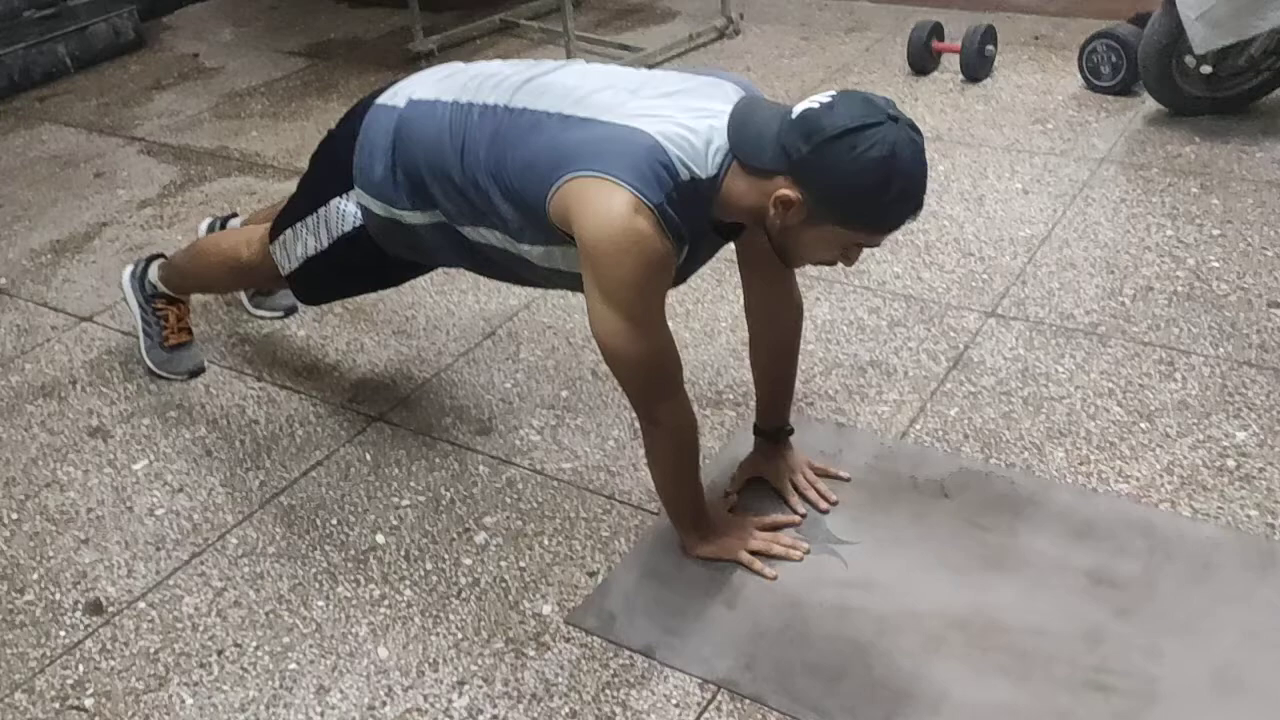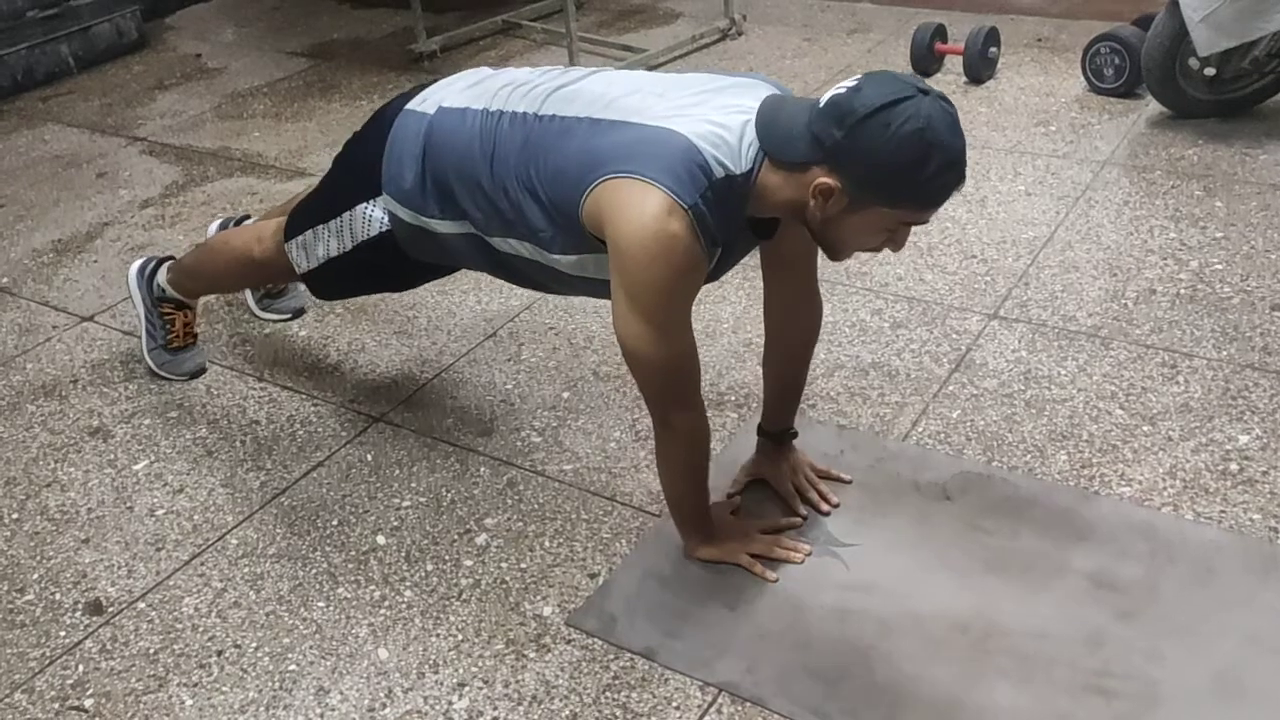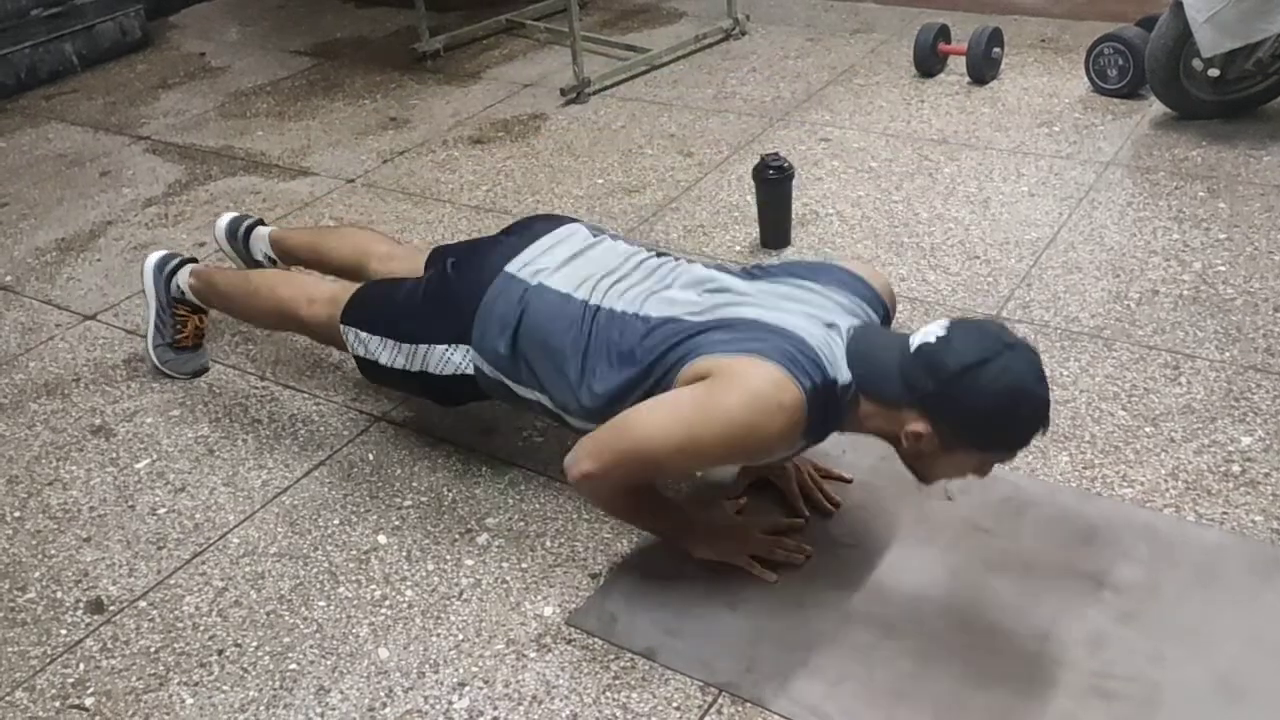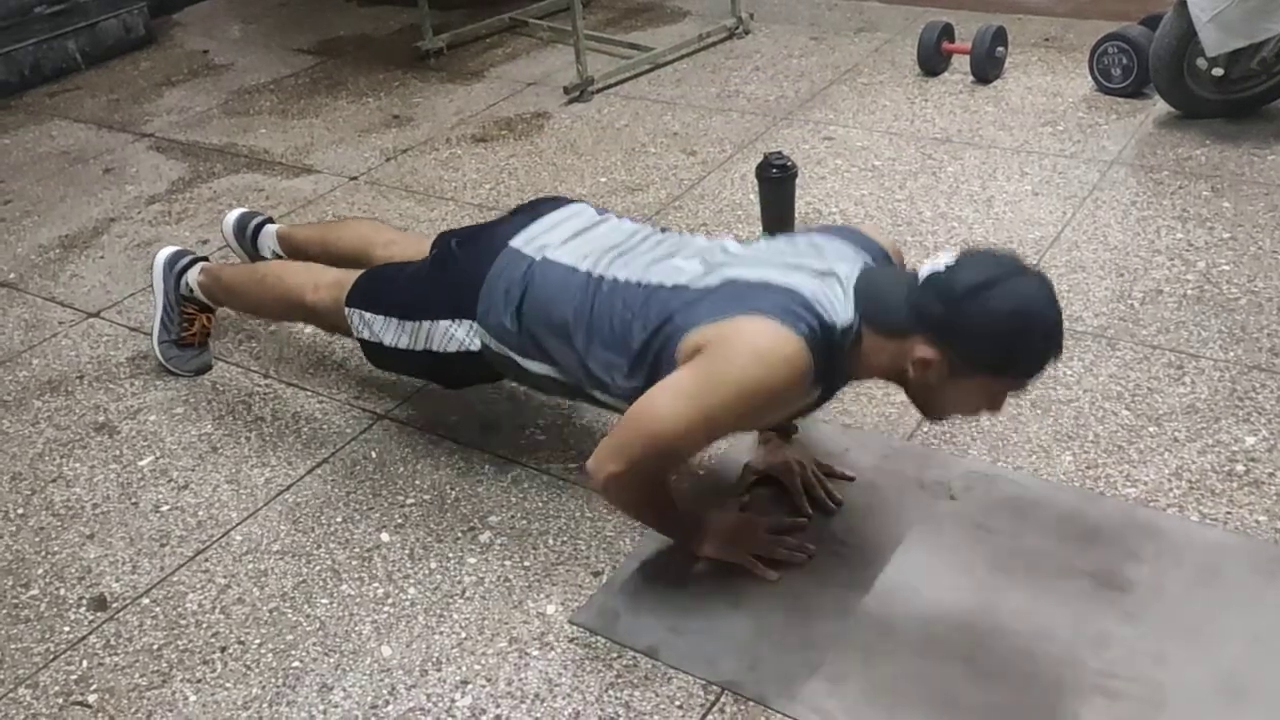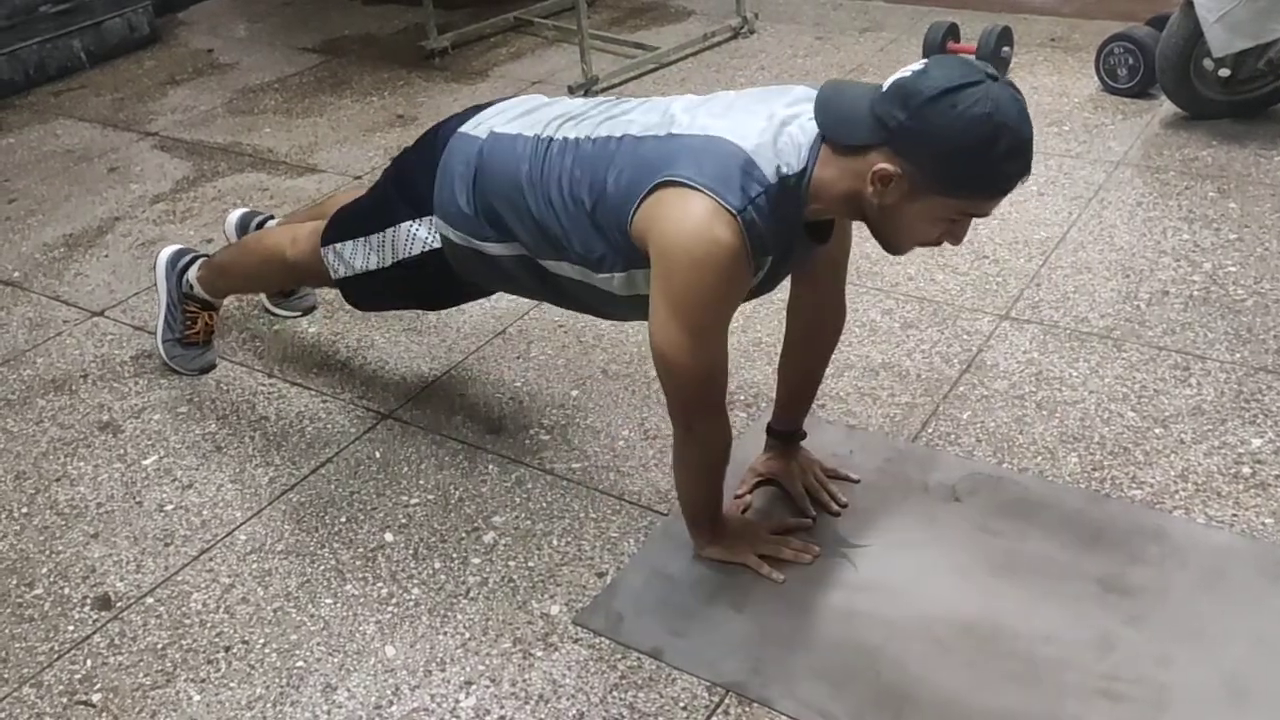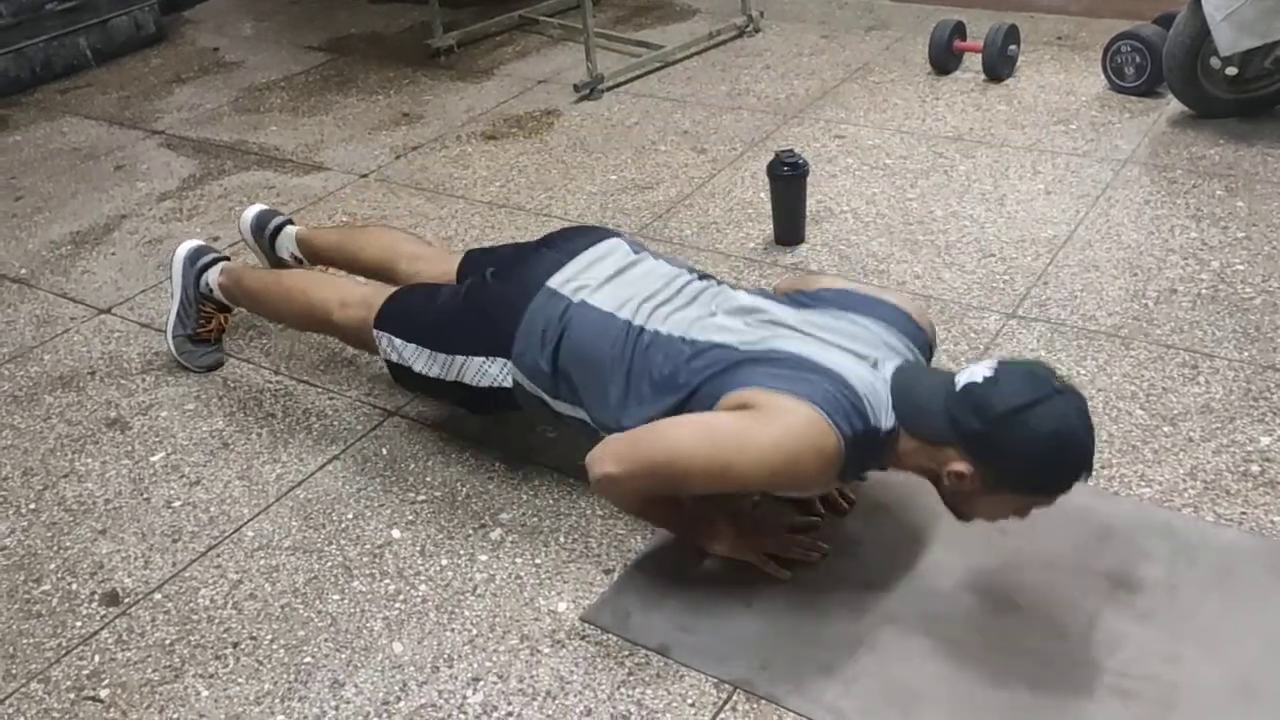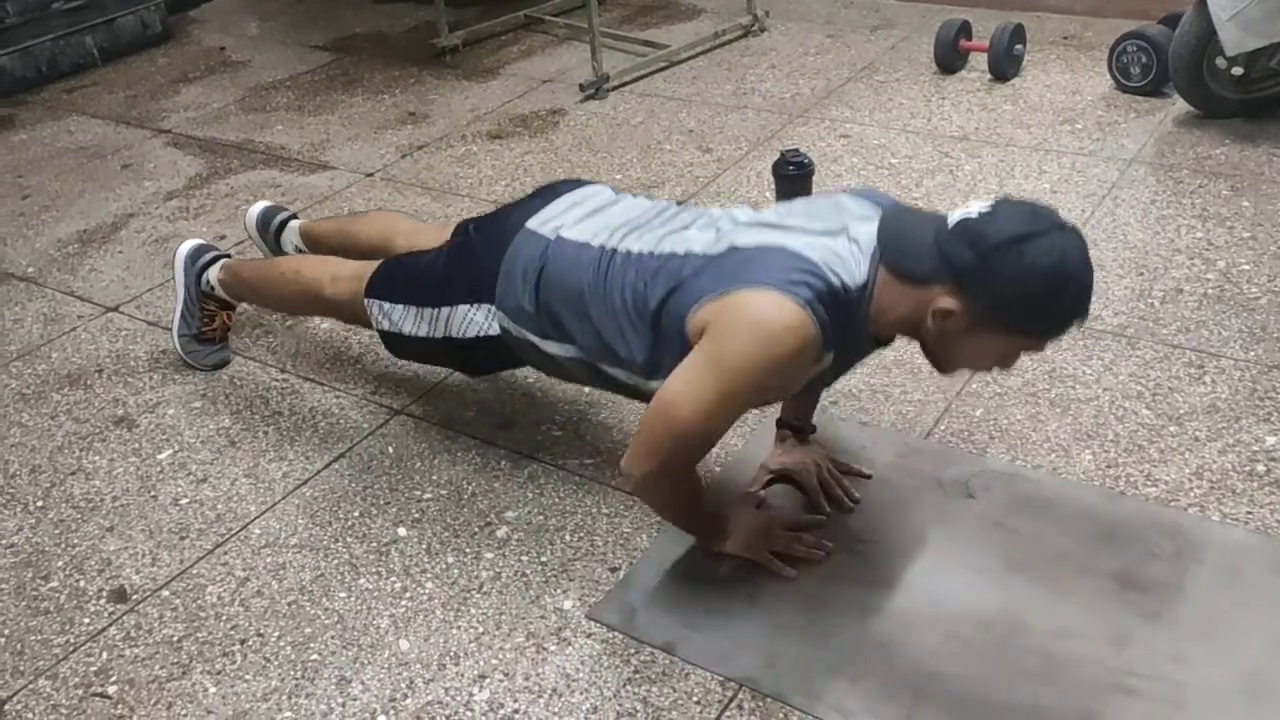
dt=0.7s
person 1, frame 1
left shoulder: (765, 136)
right shoulder: (628, 219)
left elbow: (773, 298)
right elbow: (658, 405)
left wrist: (774, 441)
right wrist: (699, 530)
left hip: (462, 118)
right hip: (397, 157)
left knee: (299, 232)
right knee: (274, 260)
left ankle: (241, 225)
right ankle: (158, 282)
person 1, frame 2
left shoulder: (796, 137)
right shoulder: (661, 220)
left elbow: (794, 301)
right elbow: (674, 409)
left wrist: (777, 442)
right wrist: (703, 533)
left hip: (491, 121)
right hip: (422, 163)
left knee: (320, 226)
right knee: (288, 251)
left ankle: (242, 232)
right ankle: (166, 283)
person 1, frame 3
left shoulder: (868, 298)
right shoulder: (771, 400)
right elbow: (592, 469)
right wrist: (700, 534)
left hip: (569, 256)
right hip: (503, 326)
left knee: (397, 266)
right knee: (334, 313)
left ankle: (260, 237)
right ankle: (186, 283)
person 1, frame 4
left shoulder: (876, 268)
right shoulder: (773, 353)
right elbow: (612, 467)
left wrist: (778, 438)
right wrist: (700, 535)
left hip: (571, 237)
right hip: (503, 301)
left knee: (404, 252)
right knee: (340, 301)
left ankle: (267, 234)
right ankle: (195, 281)
person 1, frame 5
left shoulder: (839, 135)
right shoulder: (709, 226)
left elbow: (819, 303)
right elbow: (698, 413)
left wrist: (787, 444)
right wrist: (712, 531)
left hip: (531, 142)
right hip: (465, 191)
left knee: (361, 226)
right knee: (321, 257)
left ankle: (264, 223)
right ankle: (198, 276)
person 1, frame 6
left shoulder: (907, 330)
right shoulder: (805, 447)
right elbow: (613, 465)
right wrist: (716, 531)
left hip: (608, 269)
right hip: (544, 336)
left knee: (436, 270)
right knee: (368, 316)
left ankle: (286, 234)
right ankle: (213, 278)
person 1, frame 7
left shoulder: (899, 232)
right shoulder: (780, 328)
right elbow: (647, 465)
left wrist: (797, 437)
right wrist: (723, 531)
left hip: (593, 218)
right hip: (526, 281)
left knee: (425, 243)
right knee: (357, 291)
left ankle: (291, 228)
right ankle: (215, 276)
